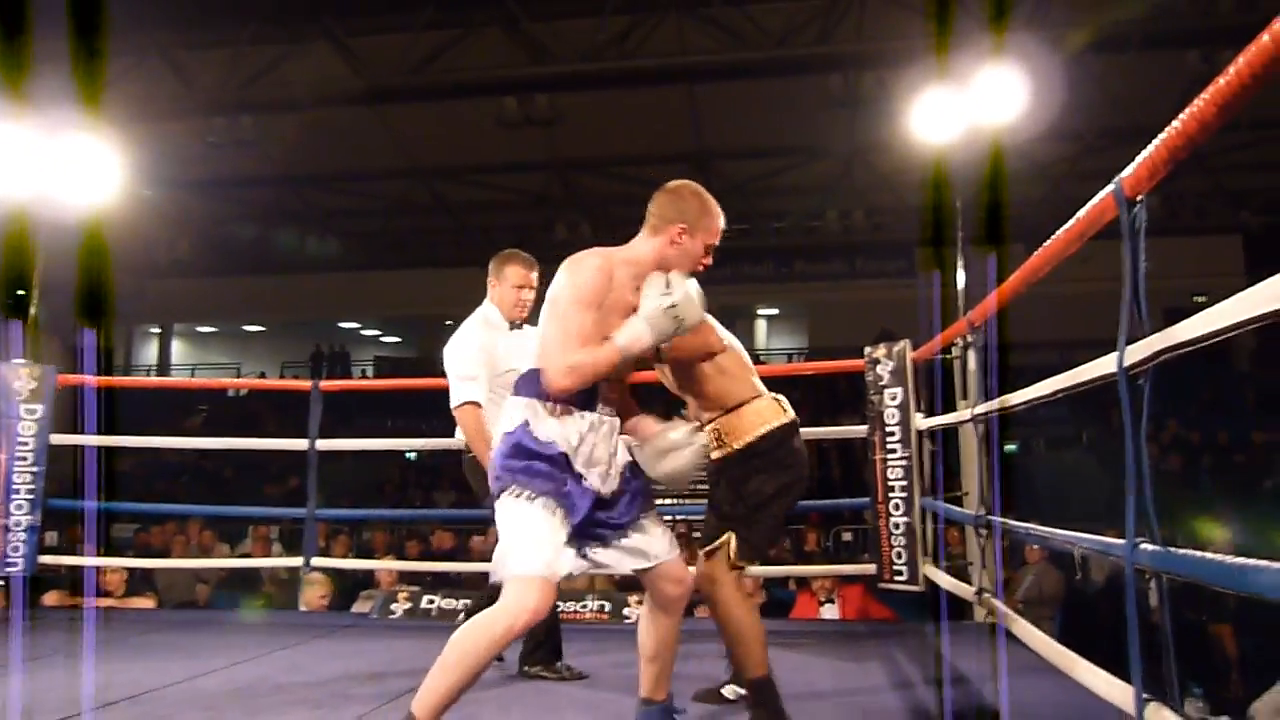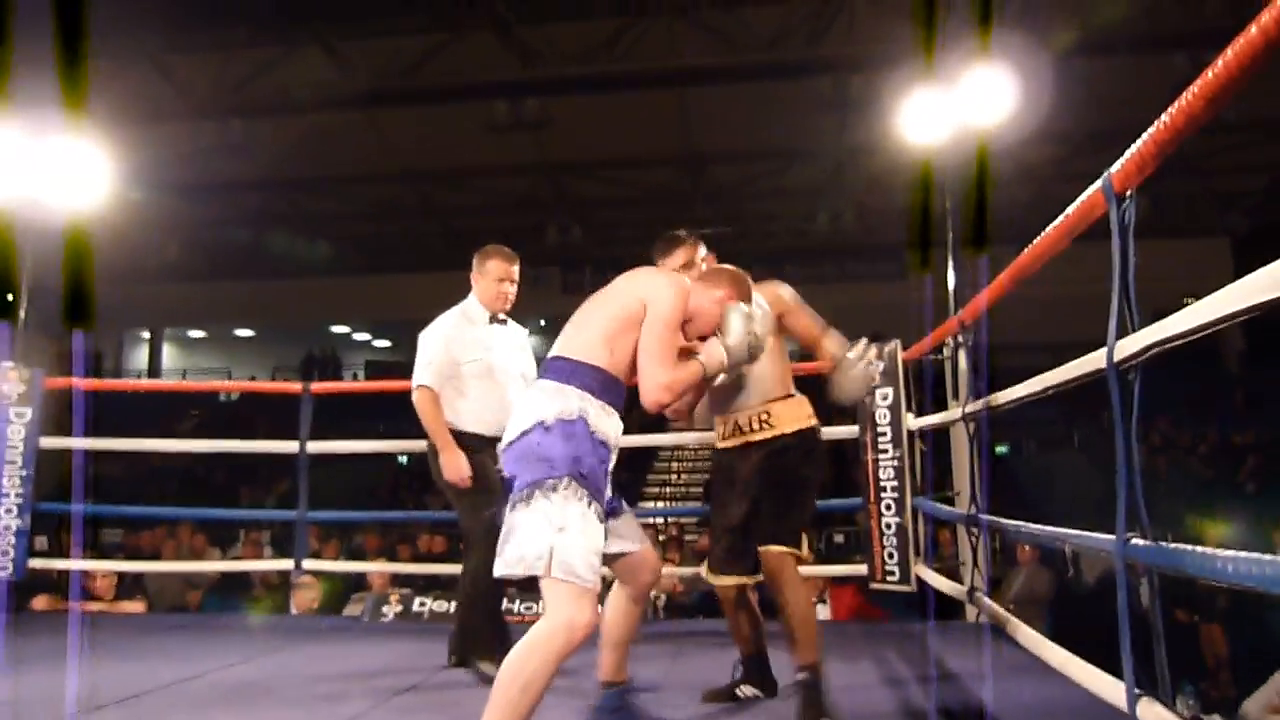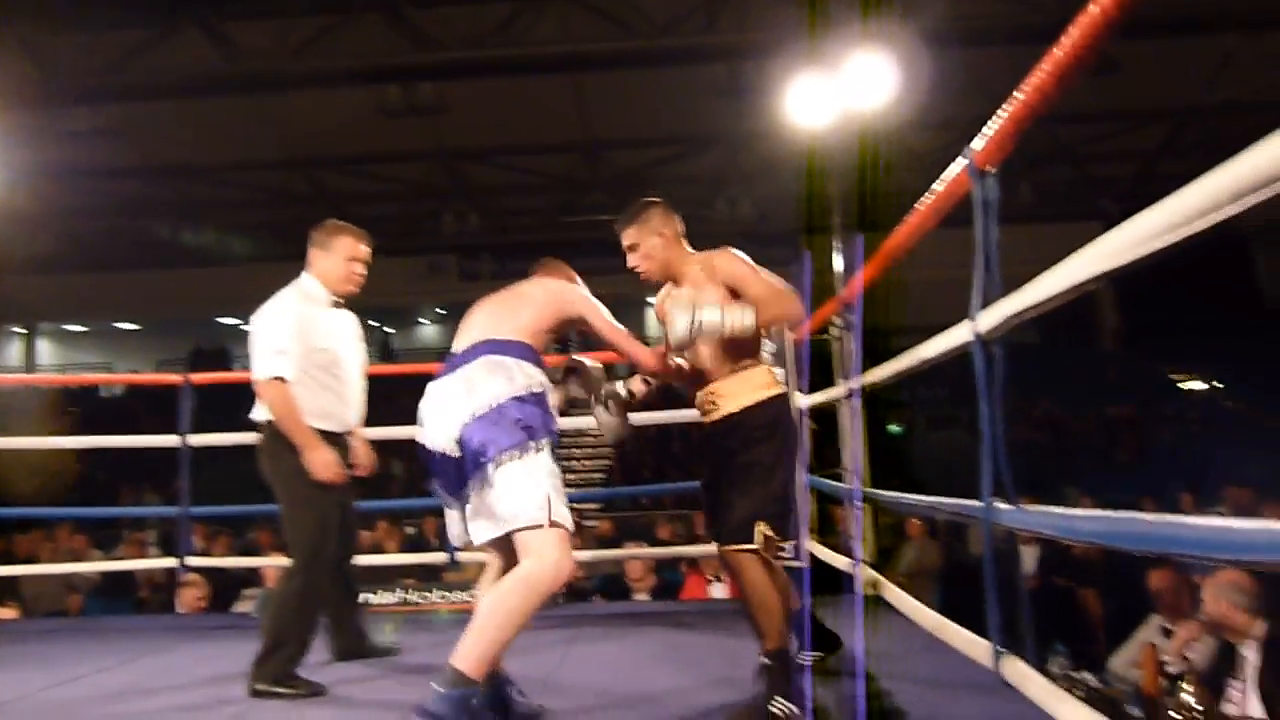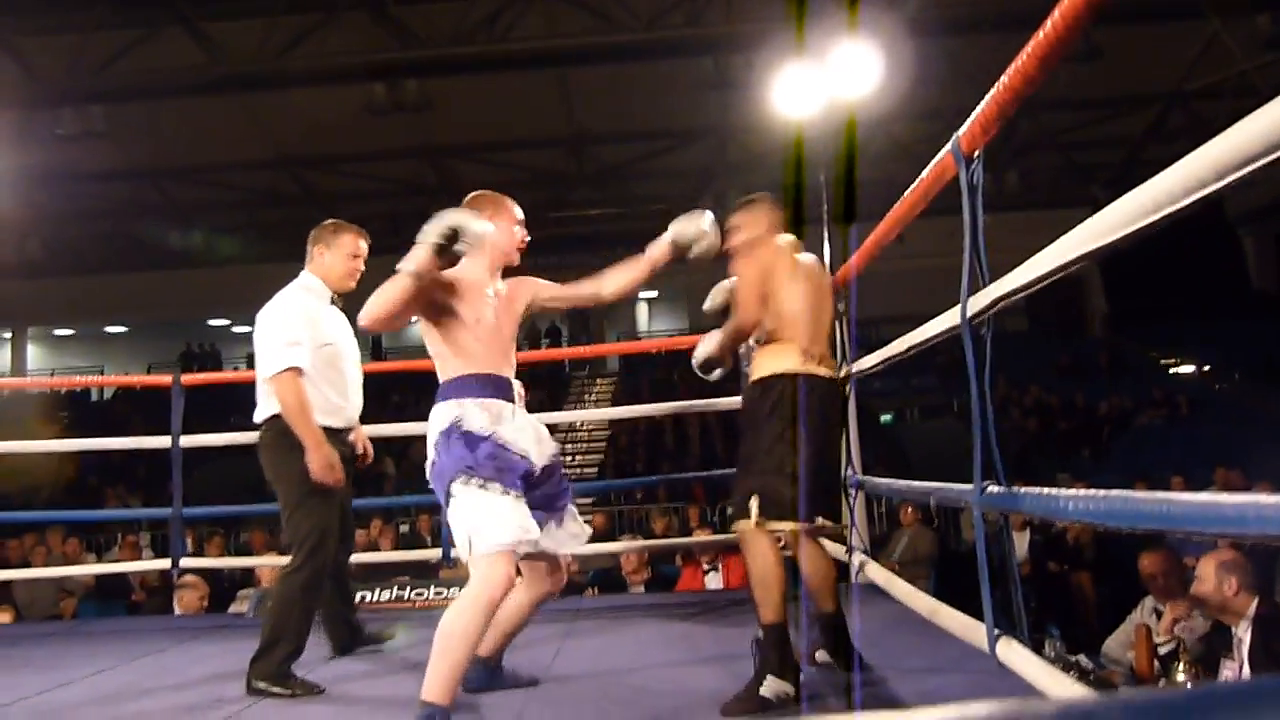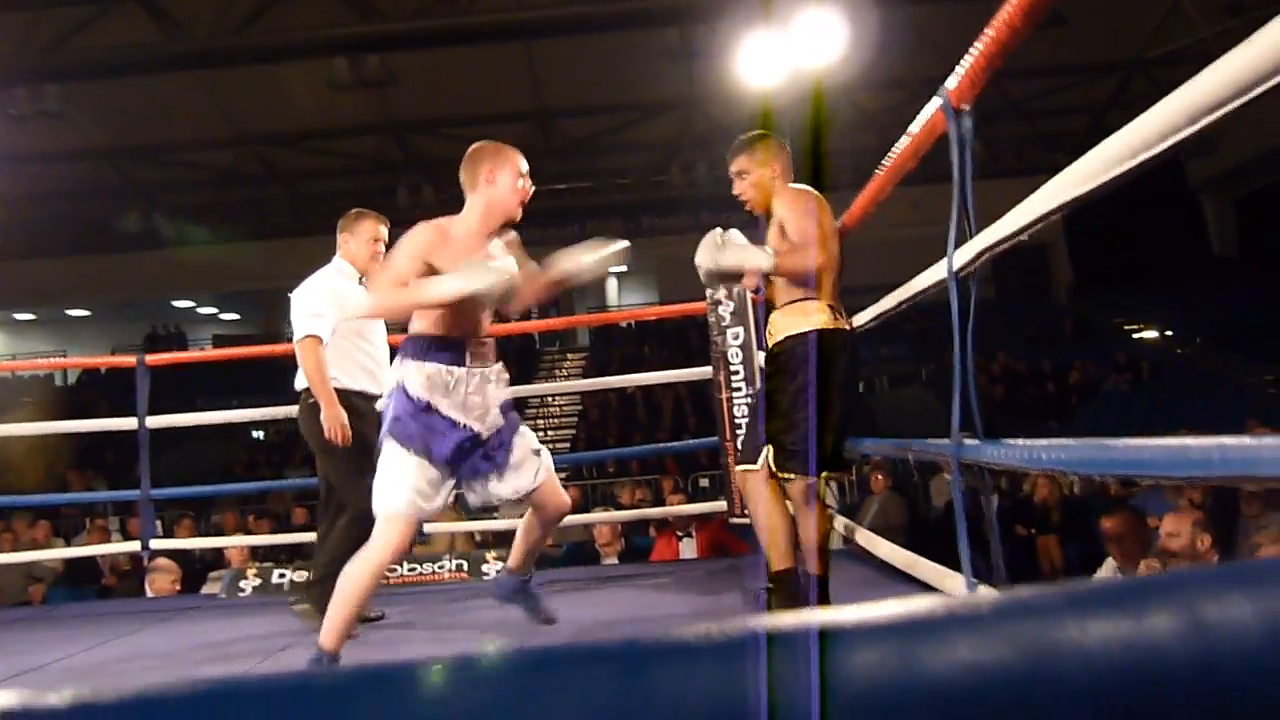
dt=0.5s
person 1, frame 1
left shoulder: (636, 291)
right shoulder: (592, 271)
right elbow: (562, 377)
left wrist: (654, 435)
right wrist: (642, 332)
left hip: (596, 449)
right hip: (540, 442)
left knee: (673, 583)
right knee: (524, 607)
person 1, frame 2
left shoulder: (642, 294)
right shoulder: (671, 287)
right elbow: (656, 393)
right wrist: (718, 356)
left hip: (571, 433)
right hip: (560, 426)
left knee: (642, 567)
right knee: (573, 618)
person 1, frame 3
left shoulder: (489, 305)
right shoulder: (565, 294)
right elbow: (644, 359)
left wrist: (558, 388)
right wrist: (673, 364)
left hip: (443, 406)
right hip: (499, 395)
left knee: (517, 553)
right knee: (551, 564)
person 1, frame 4
left shoulder: (517, 291)
right shoulder: (436, 279)
left elbow: (603, 290)
right elbow: (371, 320)
left wrist: (664, 247)
right wrist: (422, 257)
left hip: (516, 434)
right hip: (467, 432)
left knee: (548, 571)
right knee: (493, 579)
left ankle: (484, 664)
person 1, frame 5
left shoulder: (501, 244)
right shoulder: (429, 237)
left elbow: (520, 298)
right elbow: (380, 302)
left wrist: (569, 270)
right wrist: (458, 284)
left hip: (481, 393)
right hip: (427, 394)
left knee: (554, 503)
right knee: (393, 540)
left ankle: (516, 576)
right ankle: (323, 660)
person 2, frame 1
right shoulder: (665, 359)
left elbow: (712, 344)
left hip: (764, 442)
right hip: (729, 452)
left knee: (717, 568)
right knee: (716, 571)
right ankle: (747, 675)
person 2, frame 2
left shoulder: (766, 294)
left elbow: (823, 339)
right elbow: (676, 412)
left wrist: (848, 362)
left hip: (789, 437)
right hip: (734, 451)
left knee: (777, 560)
right knee: (727, 580)
right ankle: (757, 674)
person 2, frame 3
left shoulder: (723, 264)
right shoulder: (667, 303)
left elbow: (790, 310)
right elbow: (689, 369)
left wrist: (719, 320)
left hip: (755, 414)
right hip: (722, 423)
left knee: (741, 549)
right knee: (743, 544)
right ankle: (813, 635)
person 2, frame 4
left shoulder: (761, 255)
right shoulder: (811, 266)
left elbow: (747, 320)
left wrist: (715, 344)
right wrist: (739, 298)
left hip: (782, 385)
right hip: (822, 388)
left knee: (755, 523)
right knee: (798, 525)
left ankle: (776, 668)
right ankle: (836, 643)
person 2, frame 5
left shoulder: (795, 199)
right shoulder: (804, 209)
left elbow: (817, 260)
left wrist: (753, 258)
right wrist: (738, 255)
left hip: (806, 343)
right hip: (823, 342)
left knee: (755, 474)
right knee: (803, 480)
left ankle: (789, 604)
right ankle: (816, 606)
person 3, frame 1
left shoulder: (527, 335)
right shoulder: (472, 338)
right elbow: (466, 409)
right wrist: (494, 467)
right hip: (495, 460)
right ankle: (541, 655)
person 3, frame 2
left shoulder: (516, 334)
right shoulder: (448, 328)
left elbow: (529, 394)
right elbow: (423, 392)
right wrist: (447, 450)
left hip: (503, 450)
right hip: (464, 450)
left knee: (487, 547)
right knee: (489, 542)
left ankle: (467, 646)
right ankle: (487, 648)
person 3, frame 3
left shoulder: (345, 318)
right shoulder: (286, 311)
right elbow: (271, 385)
left wrist: (356, 439)
right wrist: (313, 447)
left hip: (331, 447)
right hip: (296, 446)
left knee: (339, 547)
right knee: (313, 555)
left ankle: (349, 638)
right ankle: (271, 671)
person 3, frame 4
left shoulder: (329, 311)
right shoulder: (292, 306)
right elbow: (285, 379)
left wrist: (353, 429)
right wrist: (317, 447)
left hip: (328, 441)
right hip: (298, 443)
left knee: (336, 542)
right knee: (312, 550)
left ankle: (346, 632)
right ankle: (270, 670)
person 3, frame 5
left shoulder: (359, 293)
right shoulder: (324, 286)
right elbow: (308, 345)
right wrist: (330, 407)
left hip: (356, 408)
right hip: (337, 408)
left knee: (343, 506)
right knee: (365, 503)
left ankle: (332, 601)
right ankle: (317, 594)
